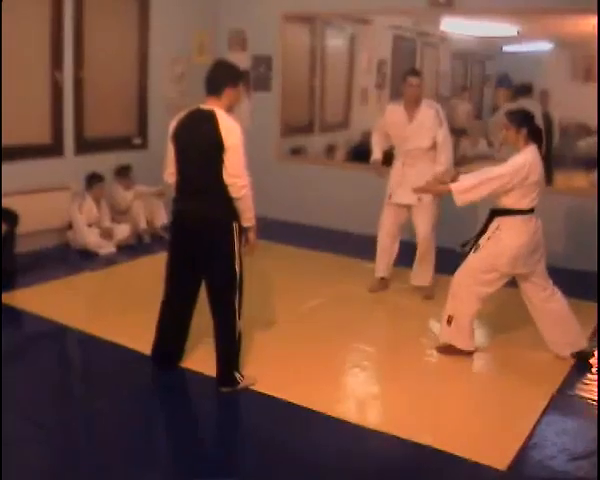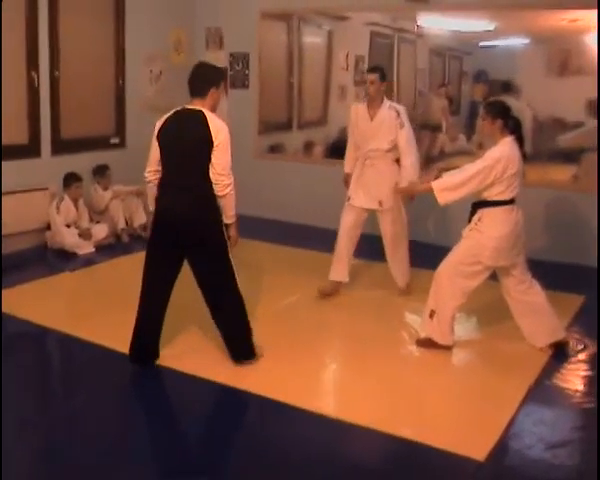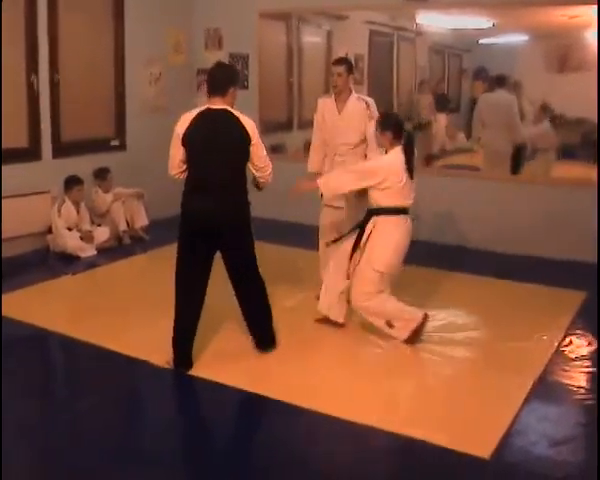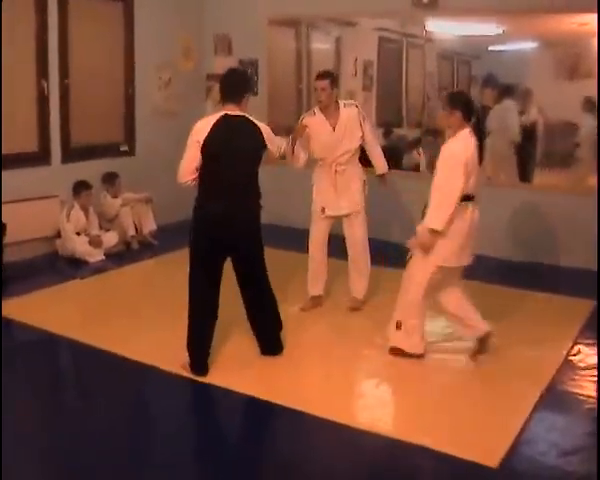
dt=0.7s
person 1, frame 1
left shoulder: (180, 122)
right shoulder: (228, 126)
left elbow: (171, 174)
right elbow: (238, 183)
right wrist: (249, 223)
left hip: (184, 214)
right hip: (217, 219)
left knee: (179, 288)
right knee: (225, 295)
left ankle: (165, 355)
right ankle: (228, 374)
person 1, frame 2
left shoulder: (164, 123)
right shoulder: (216, 127)
left elbow: (152, 174)
right elbow: (222, 182)
left wrist: (154, 209)
right wrist: (230, 221)
left hip: (167, 212)
right hip: (201, 215)
left knee: (156, 283)
right knee: (221, 284)
left ankle: (142, 351)
right ankle: (242, 349)
person 1, frame 3
left shoulder: (187, 122)
right shoulder: (245, 125)
left elbow: (175, 169)
right elbow: (264, 172)
right wrist: (258, 182)
left hip: (196, 210)
right hip: (233, 211)
left knee: (189, 283)
right knee: (247, 276)
left ankle: (182, 356)
right ankle: (265, 337)
person 1, frame 4
left shoulder: (204, 127)
right shoulder: (258, 130)
left elbow: (186, 176)
right elbow: (278, 148)
left hip: (209, 216)
right hip: (245, 216)
left knee: (203, 287)
right knee: (254, 279)
left ankle: (198, 360)
right ankle: (271, 342)
person 2, frame 1
left shoulder: (523, 163)
right shoulder: (530, 157)
left elbow: (486, 181)
right elbow: (491, 176)
left wrist: (442, 188)
right wrist: (455, 181)
left hip: (509, 233)
right hip: (527, 230)
left knee: (466, 282)
right knee: (541, 290)
left ankle: (458, 342)
right ankle: (572, 344)
person 2, frame 2
left shoulder: (500, 154)
right shoulder: (510, 148)
left elbow: (467, 180)
right elbow: (472, 172)
left wrist: (423, 187)
right wrist: (436, 178)
left hip: (491, 224)
right hip: (507, 221)
left knee: (449, 275)
right knee: (520, 281)
left ankle: (439, 336)
right ankle: (552, 335)
person 2, frame 3
left shoulder: (386, 164)
right shoulder: (401, 157)
left elbow: (349, 178)
right elbow: (361, 174)
left wrist: (314, 183)
left hip: (386, 229)
right hip: (386, 225)
left knee: (365, 296)
right knee: (340, 259)
left ankle: (411, 322)
right ankle: (334, 313)
person 2, frame 4
left shoulder: (454, 147)
right shoulder: (469, 141)
left elbow: (446, 194)
left wrist: (430, 232)
left hip: (451, 221)
right hip: (464, 218)
left knee: (415, 283)
right knee: (445, 285)
left ankle: (408, 343)
right ankle: (479, 331)
person 3, frame 1
left shoulder: (434, 111)
right shoulder: (392, 111)
left elbow: (445, 146)
right elbow: (379, 133)
left wrist: (442, 177)
right wrist: (377, 155)
left hip: (426, 173)
right hip: (400, 173)
left knee: (424, 233)
right knee: (387, 227)
left ankle: (424, 281)
right ankle: (382, 275)
person 3, frame 2
left shoulder: (396, 112)
right shoulder: (356, 110)
left elbow: (408, 149)
left wrist: (408, 183)
right wrist: (348, 170)
left hip: (386, 175)
right hip: (361, 175)
left knee: (394, 231)
right knee: (347, 228)
left ankle: (403, 279)
right ankle: (336, 280)
person 3, frame 3
left shoulder: (365, 105)
right shoulder: (323, 104)
left elbow: (374, 144)
right elbow: (318, 140)
right wrist: (315, 171)
right hip: (330, 170)
right knee: (327, 229)
person 3, frame 4
left shoulder: (354, 112)
right shoulder: (309, 120)
left elbow: (370, 142)
right elbow: (299, 160)
left wrist: (381, 169)
right wrist: (296, 141)
left hip: (351, 178)
right hip: (324, 181)
left knee: (357, 240)
right knee: (317, 240)
left ankle: (358, 293)
right ankle: (316, 293)
